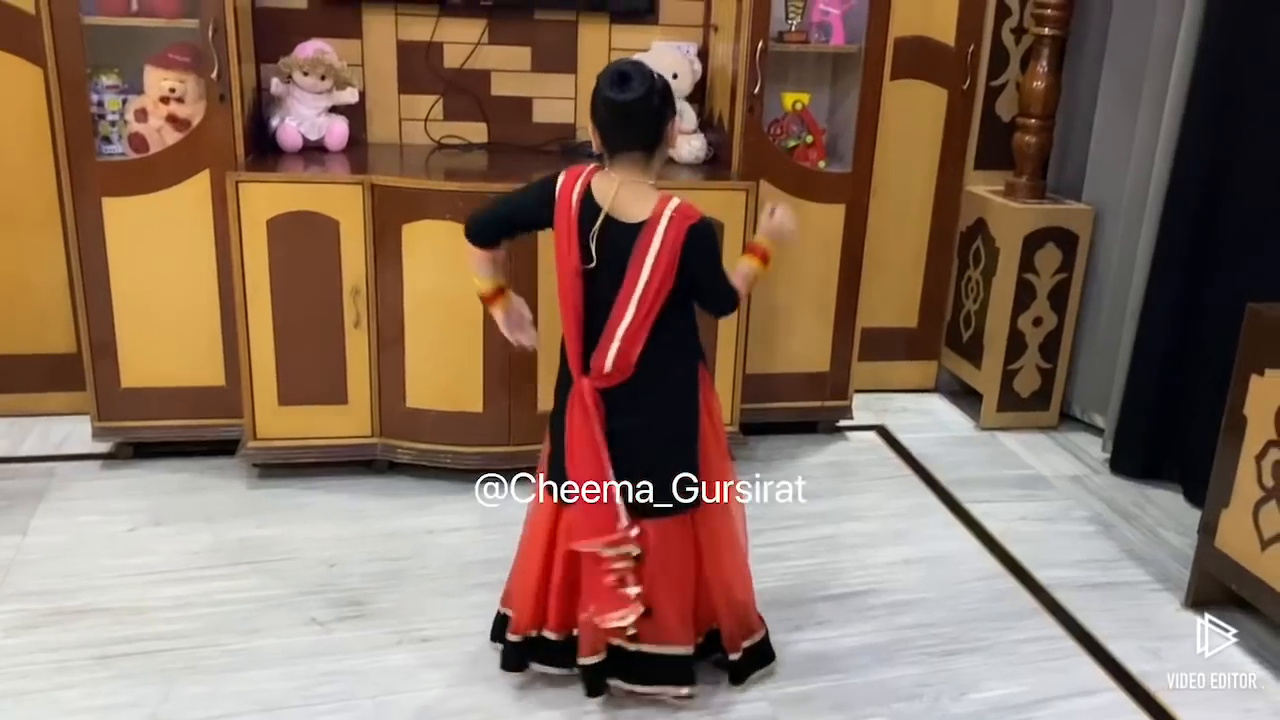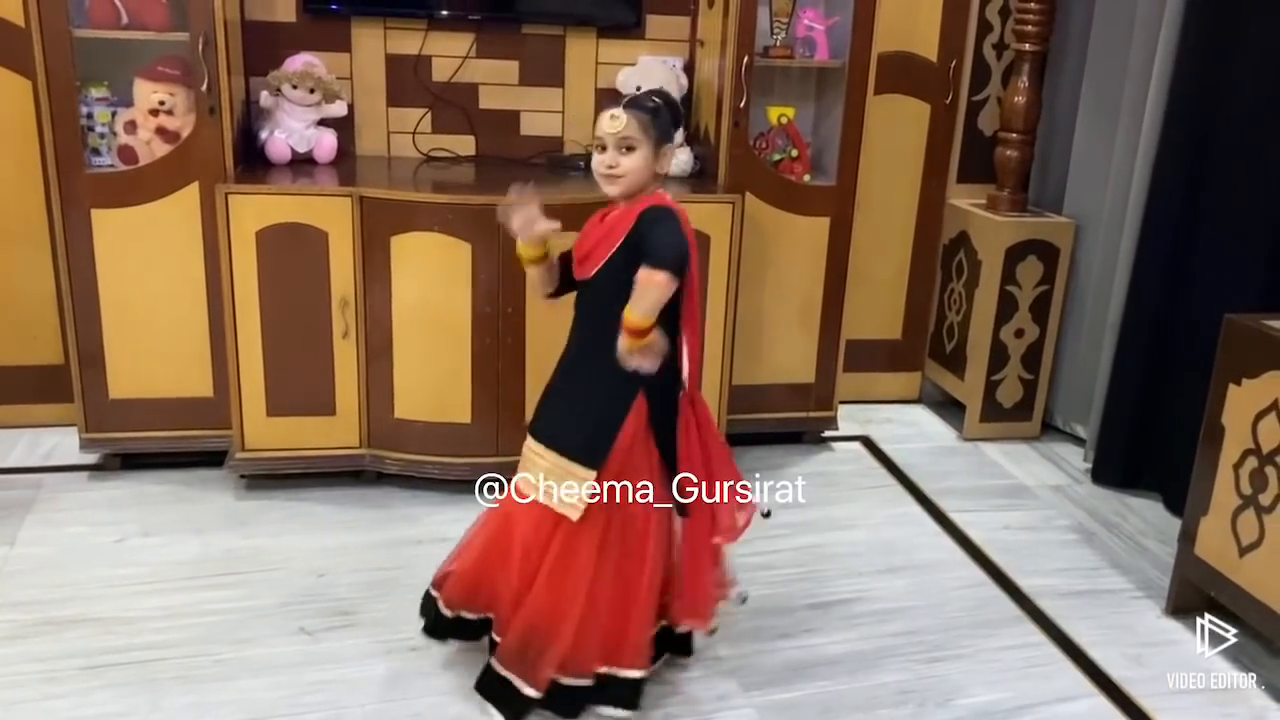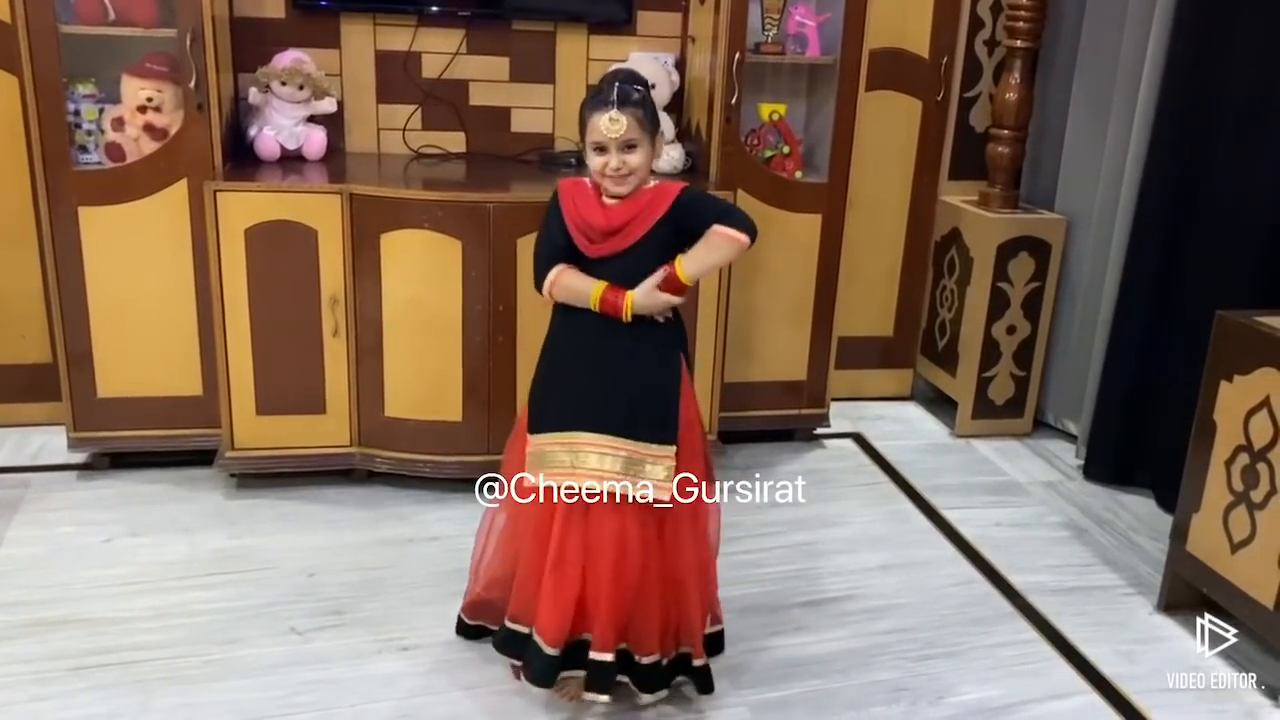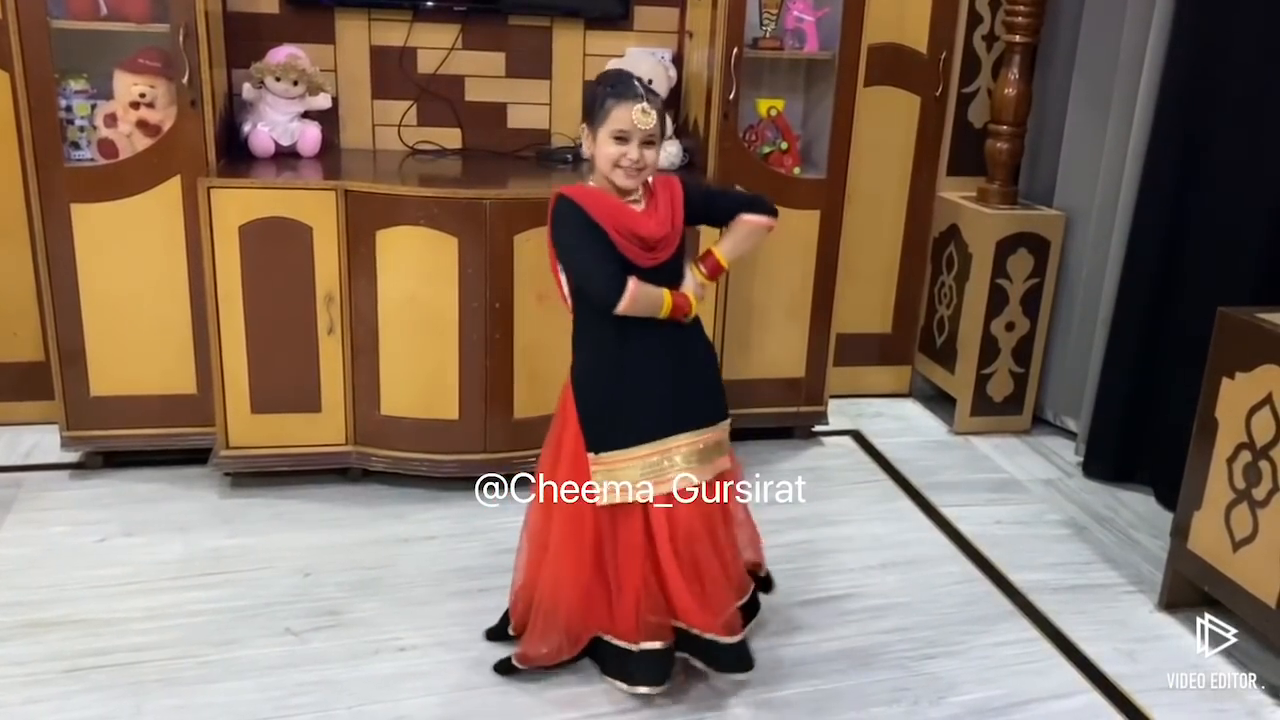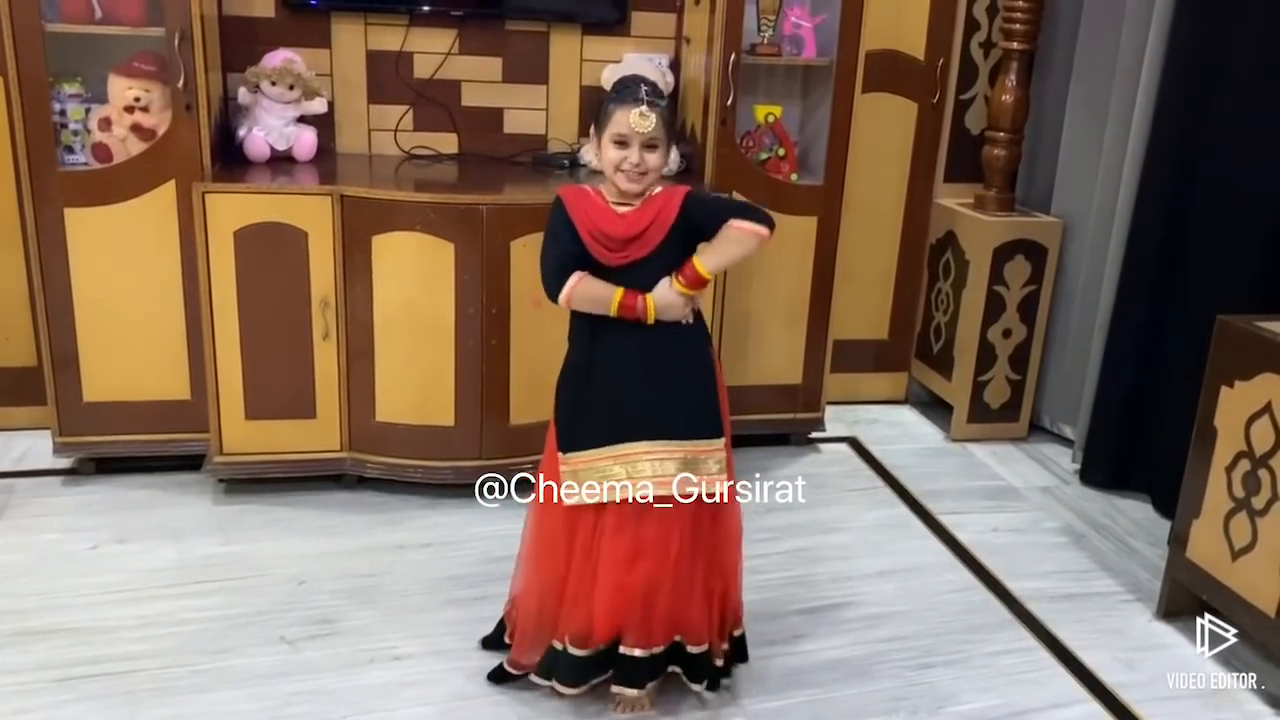
dt=1s
person 1, frame 1
left shoulder: (568, 192)
right shoulder: (685, 224)
left elbow: (481, 231)
right elbow: (723, 300)
left wrist: (498, 298)
right wrist: (764, 245)
left hip: (589, 397)
right hip: (663, 404)
left knee: (579, 513)
right knee: (670, 517)
left ankle: (558, 631)
right ankle: (674, 636)
person 1, frame 2
left shoulder: (657, 218)
right shoulder: (608, 221)
left elbow: (662, 270)
right elbow: (555, 281)
left wrist: (637, 335)
right wrist: (534, 240)
left hip: (624, 405)
right hip: (585, 392)
left knee: (589, 533)
right knee: (599, 530)
left ankle: (568, 668)
right ankle: (640, 635)
person 1, frame 3
left shoulder: (675, 203)
right shoulder: (567, 199)
left elbow: (738, 231)
right elbow: (549, 277)
left wrist: (669, 284)
right wrist: (627, 303)
left hip: (648, 389)
right hip: (570, 384)
left knee: (641, 517)
right knee: (566, 514)
left ankle: (641, 641)
right ankle: (557, 629)
person 1, frame 4
left shoulder: (675, 195)
right shoulder: (573, 208)
left elbow: (760, 212)
right elbow: (612, 291)
left wrist: (707, 269)
right wrist: (681, 301)
left hip: (682, 386)
right hip: (609, 391)
left knee: (690, 514)
right knee: (602, 518)
left ankle: (703, 627)
right ankle: (612, 632)
person 1, frame 5
left shoulder: (680, 206)
right shoulder: (571, 208)
left elbow: (755, 222)
right elbow: (558, 284)
left wrist: (687, 283)
right wrist: (646, 305)
left hip: (678, 400)
right hip: (596, 399)
left knee: (664, 529)
right knee: (584, 526)
left ankle: (643, 659)
right ankle: (569, 644)
